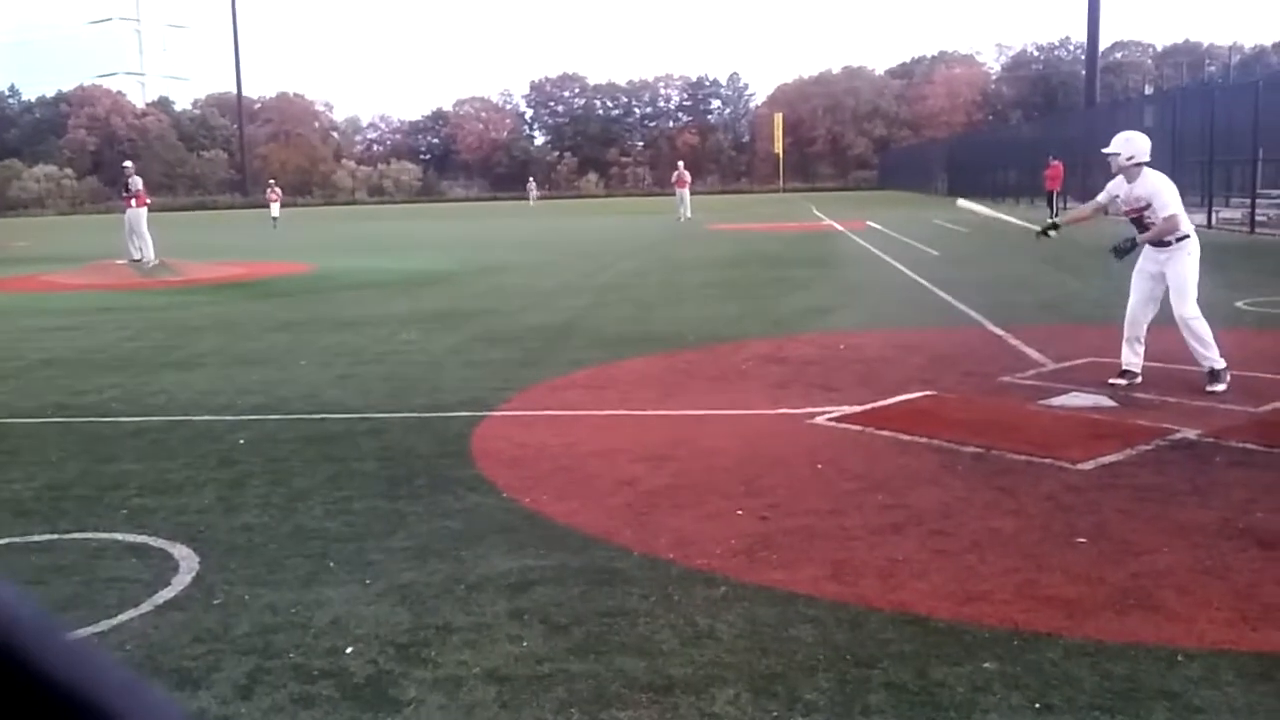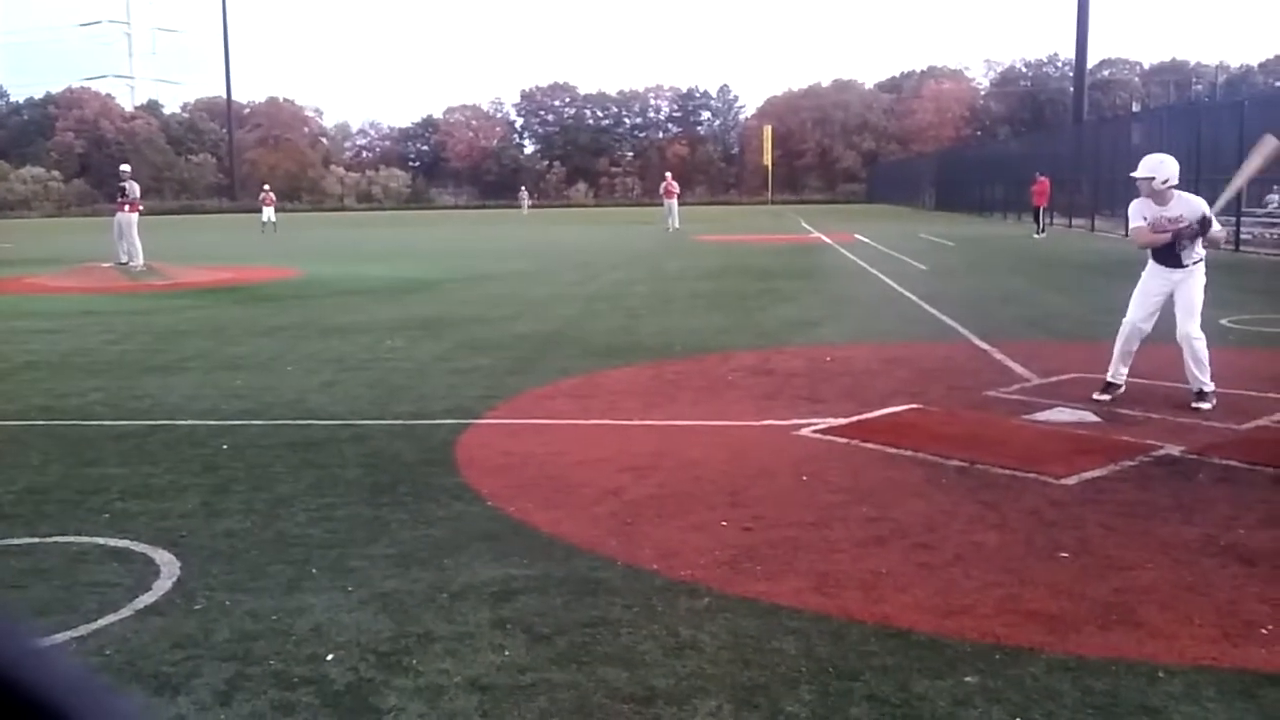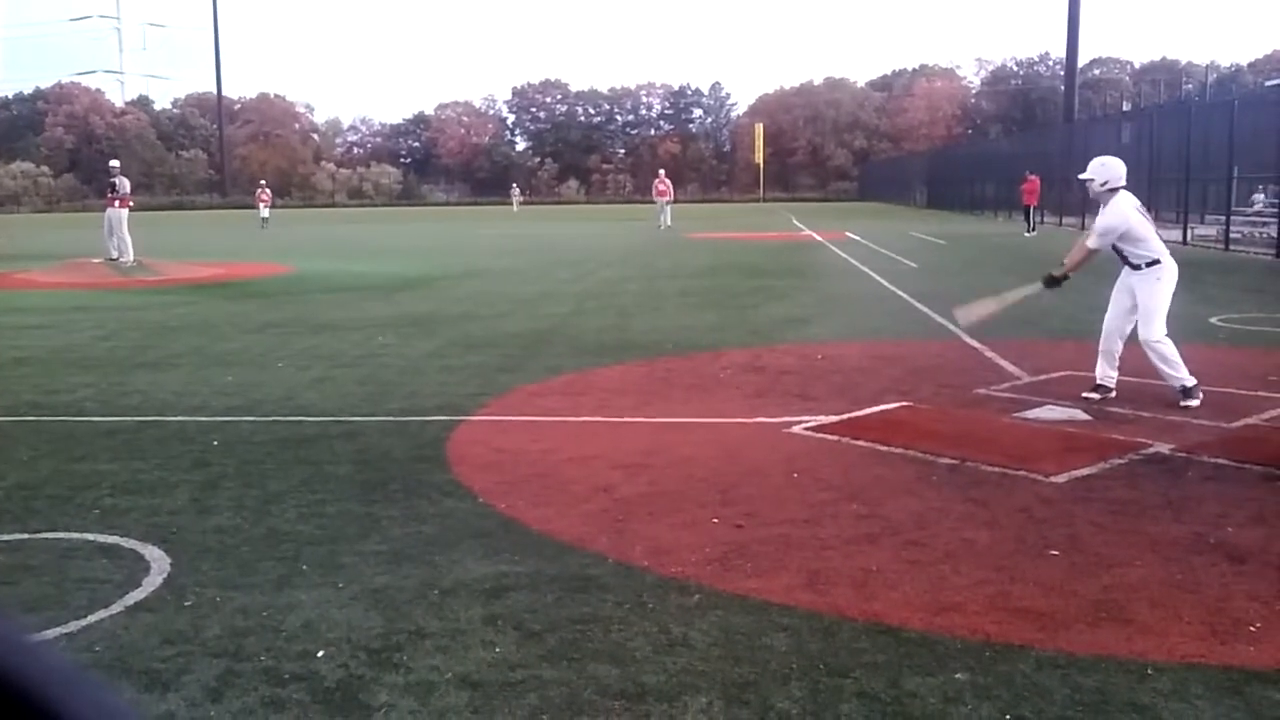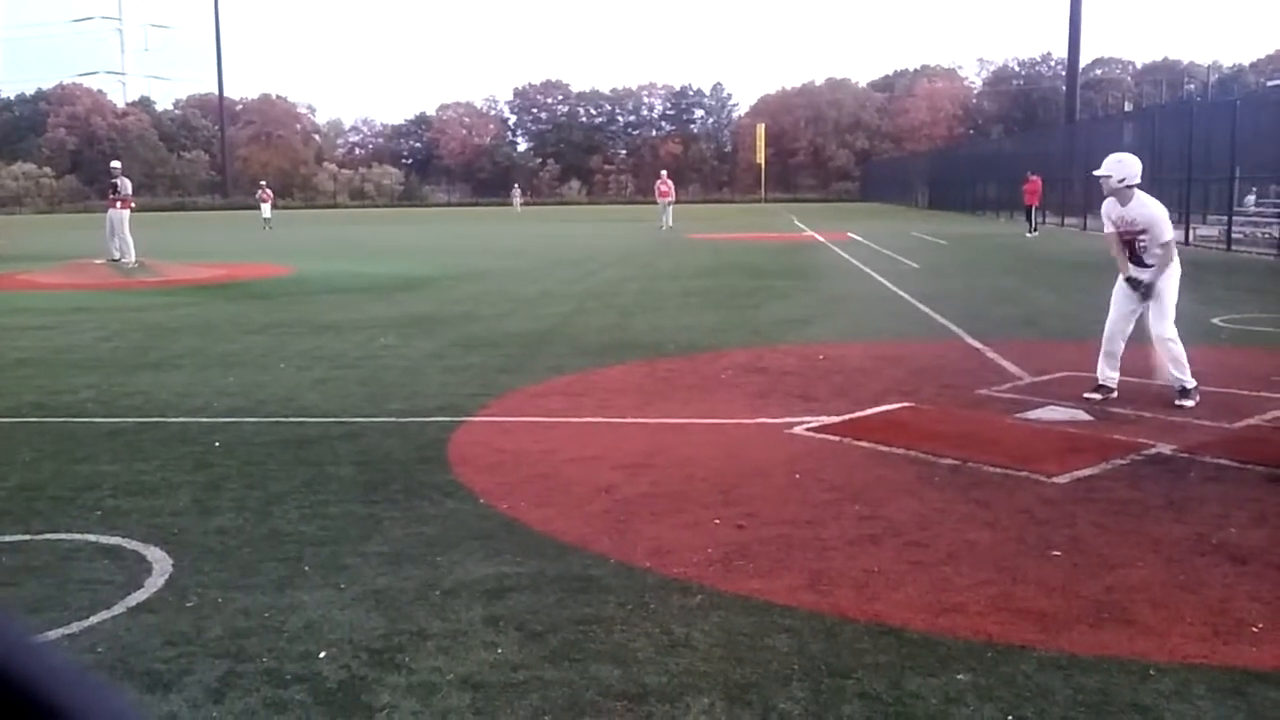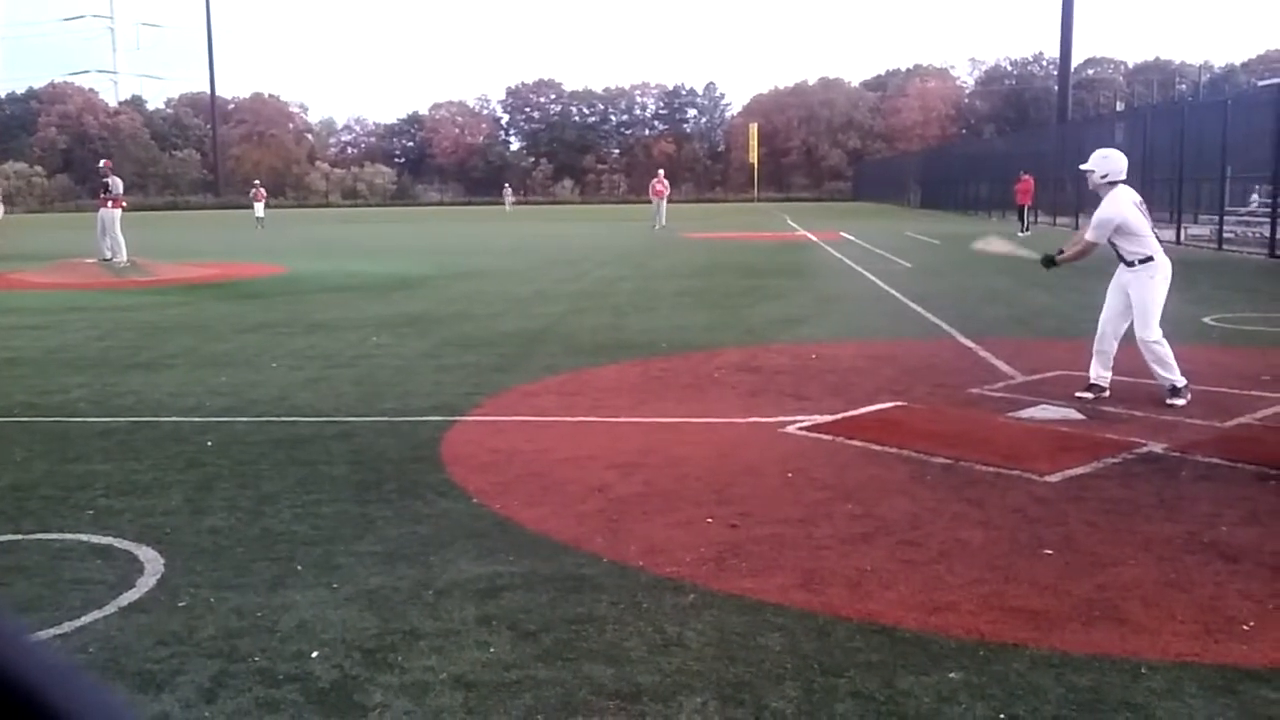
dt=0.7s
person 1, frame 1
left shoulder: (1157, 184)
right shoulder: (1117, 186)
left elbow: (1171, 225)
right elbow: (1091, 208)
left wrist: (1134, 241)
right wrist: (1057, 224)
left hip: (1179, 248)
right hip: (1152, 251)
left knee: (1185, 311)
right knee: (1136, 311)
left ankle: (1217, 368)
right ankle: (1130, 369)
person 1, frame 2
left shoulder: (1194, 204)
right shoulder: (1138, 207)
left elbow: (1219, 238)
right elbow: (1141, 240)
left wrist: (1206, 231)
right wrist: (1179, 235)
left hip: (1190, 272)
right hip: (1157, 270)
left knee: (1188, 331)
right knee: (1133, 323)
left ankle: (1204, 388)
right ankle: (1115, 380)
person 1, frame 3
left shoulder: (1113, 217)
right shoulder: (1121, 198)
left elbow: (1086, 252)
right elbow: (1088, 239)
left wrist: (1058, 275)
right wrist: (1064, 268)
left hip: (1157, 273)
right hip: (1133, 271)
left knee: (1151, 335)
right knee: (1113, 326)
left ankle: (1188, 386)
right ankle: (1106, 382)
person 1, frame 4
left shoulder: (1151, 209)
right shoulder: (1109, 206)
left elbow: (1168, 251)
right elbow: (1116, 246)
left wrist: (1153, 282)
right wrist: (1128, 278)
left hip: (1162, 272)
right hip: (1133, 272)
left knee: (1162, 332)
right knee: (1114, 327)
left ankle: (1187, 386)
right ankle: (1107, 383)
person 1, frame 5
left shoulder: (1110, 210)
right shoulder: (1123, 193)
left elbow: (1084, 249)
right elbow: (1088, 233)
left wrist: (1055, 260)
right wrist: (1061, 252)
left hip: (1150, 271)
right hip: (1128, 269)
left knee: (1147, 334)
right knee: (1108, 326)
left ankle: (1177, 385)
right ankle: (1099, 382)
